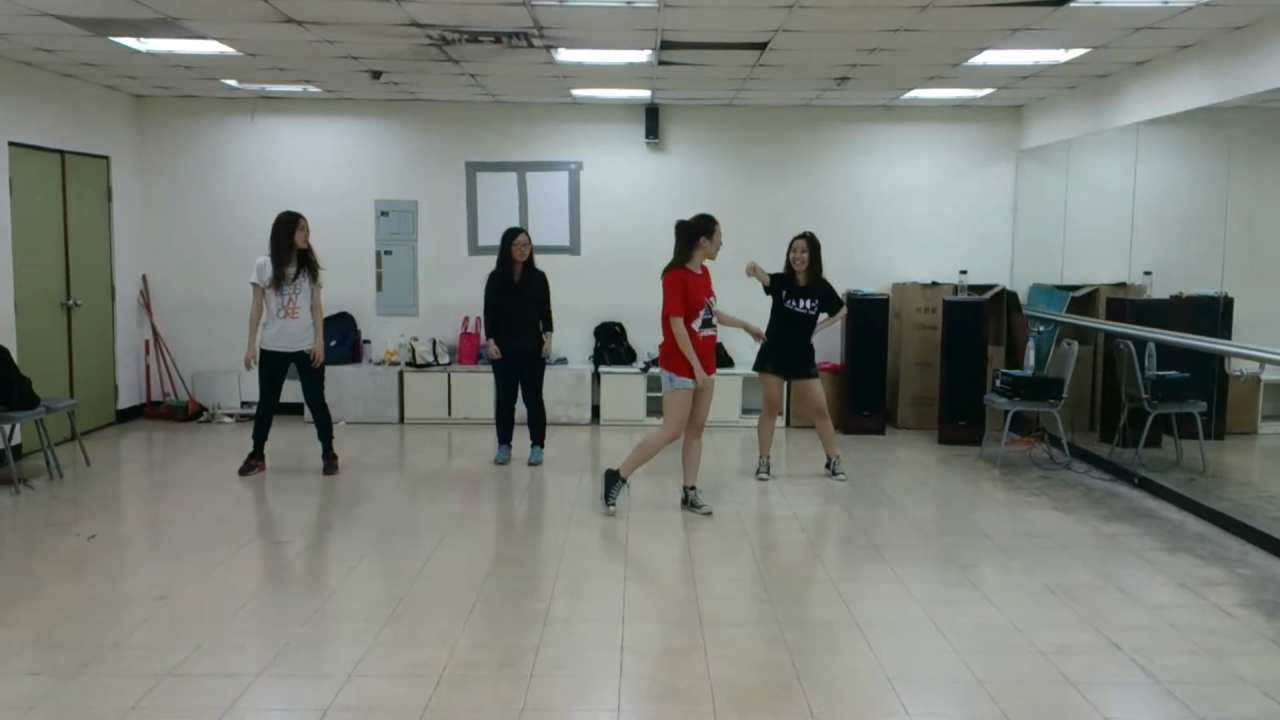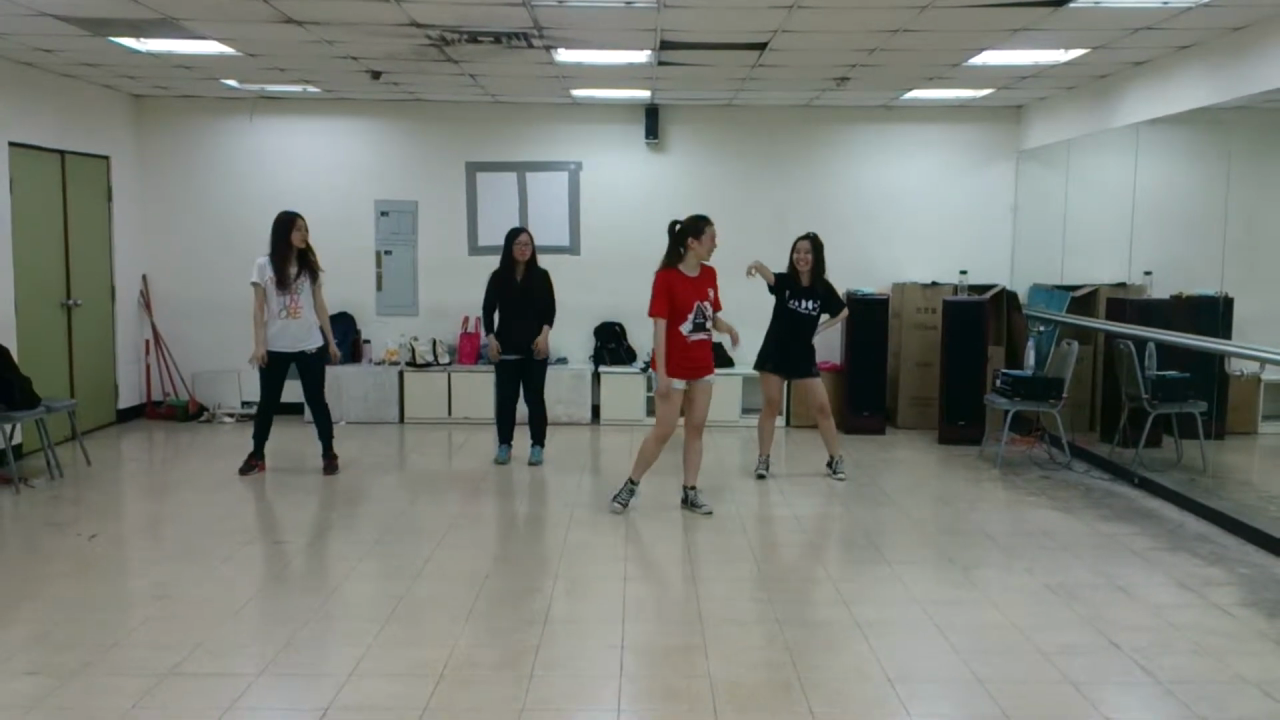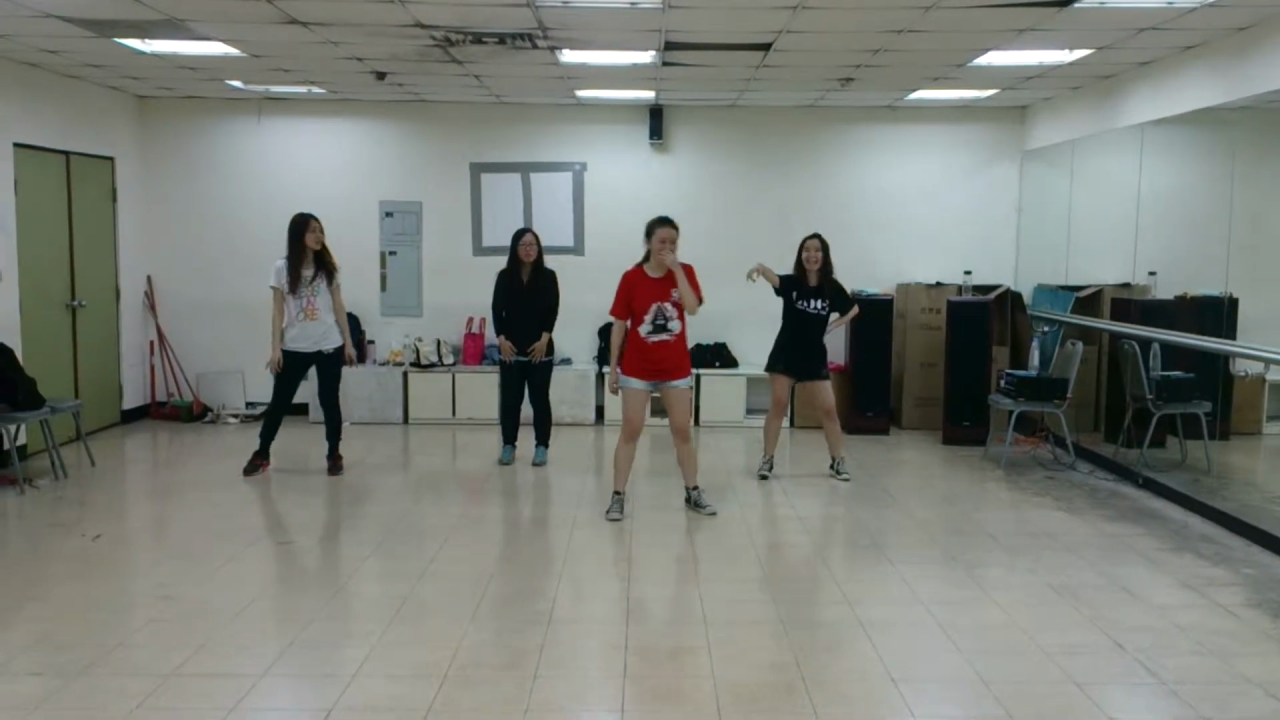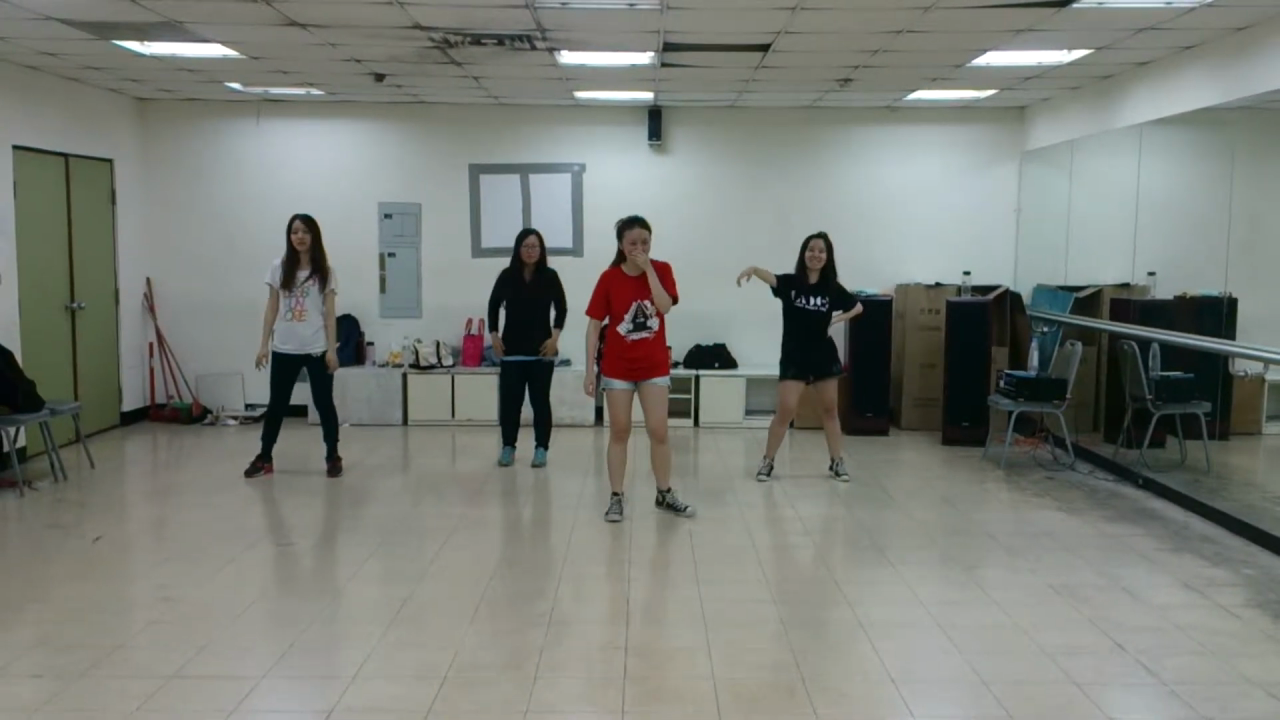
dt=0.4s
person 1, frame 1
left shoulder: (704, 273)
right shoulder: (676, 276)
right elbow: (677, 325)
left wrist: (745, 325)
right wrist: (695, 367)
left hip: (704, 364)
right hip: (679, 365)
left knee: (695, 429)
right knee: (672, 430)
left ankle: (689, 492)
right ankle: (617, 476)
person 1, frame 2
left shoulder: (710, 275)
right shoulder: (666, 277)
right elbow: (659, 326)
left wrist: (727, 329)
right wrist: (660, 371)
left hip: (702, 366)
right hip: (672, 367)
left knee: (695, 429)
right knee: (664, 431)
left ankle: (690, 492)
right ankle: (631, 485)
person 1, frame 3
left shoulder: (685, 272)
right shoulder: (632, 278)
left elbow: (693, 308)
right elbow: (619, 324)
left wrist: (675, 269)
right wrist: (613, 366)
left hip: (676, 367)
right hip: (636, 368)
left knee: (682, 432)
right knee: (630, 431)
left ankle: (693, 492)
right ankle: (617, 496)
person 1, frame 4
left shoulder: (662, 270)
right shoulder: (609, 278)
left elbow: (665, 306)
right elbow: (594, 325)
left wrist: (647, 268)
right wrist: (590, 369)
left hip: (654, 365)
right hip: (618, 367)
left knee: (659, 432)
right knee: (620, 432)
left ankle: (664, 494)
right ankle: (616, 497)
person 2, frame 1
left shoulder: (310, 266)
right shoulder: (264, 265)
left elbow: (316, 307)
right elbow: (257, 308)
left wrist: (319, 343)
right wrist: (251, 345)
left hip: (306, 346)
right hip: (273, 347)
left knee: (316, 400)
right knee: (267, 402)
left ankle: (329, 455)
right ankle: (257, 456)
person 2, frame 2
left shoulder: (310, 265)
right shoulder: (264, 265)
left elbow: (319, 305)
right elbow: (259, 308)
left wrist: (331, 341)
right wrist: (259, 343)
left hip: (310, 345)
right hip: (275, 347)
left knee: (316, 400)
right knee: (268, 402)
left ankle: (329, 455)
right ankle: (257, 455)
person 2, frame 3
left shoulder: (329, 267)
right shoulder: (282, 268)
left elbow: (338, 306)
right elbow: (278, 310)
left wrist: (348, 342)
right wrist: (276, 348)
left hip: (329, 346)
right hip: (294, 347)
left knee: (329, 401)
right knee: (280, 401)
left ankle: (334, 455)
right ankle: (261, 454)
person 2, frame 4
left shoulder: (325, 271)
right shoulder: (279, 267)
left elbow: (329, 312)
right elbow: (272, 308)
left wrist: (332, 348)
right wrist: (264, 344)
left hip: (317, 348)
right hip: (284, 349)
left knee: (324, 403)
right knee: (277, 403)
left ankle: (333, 457)
right ankle: (265, 457)
person 3, frame 1
left shoulder: (821, 287)
right shoulder: (781, 281)
left elbow: (841, 310)
right elbow: (764, 278)
left wrist: (819, 327)
right wrist: (752, 267)
left hip: (802, 356)
right hip: (773, 354)
left knee: (820, 409)
right knee: (771, 408)
left ankle: (833, 460)
right ankle: (763, 460)
person 3, frame 2
left shoulder: (823, 288)
right shoulder: (784, 281)
left elbow: (843, 312)
right elbow: (769, 276)
left wrist: (821, 328)
right wrist: (757, 265)
left hip: (803, 356)
right hip: (775, 353)
left knee: (823, 407)
right knee: (771, 406)
left ankle: (835, 460)
right ankle: (763, 459)
person 3, frame 3
left shoulder: (831, 288)
right shoulder: (792, 282)
left elbow: (853, 310)
right elbow: (773, 279)
left wrist: (832, 326)
right wrist: (760, 269)
left hip: (814, 357)
right hip: (785, 354)
left knee: (828, 410)
right knee: (778, 406)
left ankle: (837, 461)
right ankle: (767, 459)
person 3, frame 4
left shoulder: (832, 287)
right shoulder: (791, 282)
left elbow: (857, 307)
right elbow: (771, 279)
left wrist: (835, 320)
right wrist: (753, 270)
left hip: (824, 356)
right hip: (794, 357)
left knee: (830, 410)
right knee: (785, 411)
left ankle: (837, 462)
right ankle: (767, 461)
person 4, frame 1
left shoulder: (537, 277)
right shoulder: (496, 278)
left elbow: (545, 310)
right elbow: (489, 312)
left wrist: (548, 339)
right wrist: (490, 341)
left hip: (533, 348)
right hip: (503, 349)
left knee: (533, 398)
right knee: (505, 398)
left ankle: (537, 446)
right ankle: (504, 446)
person 4, frame 2
left shoulder: (541, 276)
right shoulder: (498, 277)
left elbow: (549, 308)
right elbow: (488, 309)
left wrist: (545, 333)
right wrist: (491, 338)
left hip: (535, 347)
right hip: (505, 348)
left knee: (534, 398)
right knee: (506, 398)
left ankle: (538, 446)
right ankle: (504, 445)
person 4, frame 3
left shoulder: (547, 276)
right shoulder: (505, 277)
left elbow: (552, 311)
right elbow: (497, 309)
left wrist: (544, 339)
right wrist: (501, 339)
left hip: (540, 348)
right hip: (511, 348)
left knee: (539, 399)
right knee: (510, 399)
left ankle: (541, 447)
right ankle: (508, 446)
person 4, frame 4
left shoulder: (549, 277)
right shoulder: (508, 276)
left elbow: (560, 308)
right elbow: (494, 305)
left wrist: (555, 337)
right wrist: (494, 334)
left hip: (541, 350)
right hip: (512, 349)
left knee: (540, 400)
right knee: (510, 400)
left ankle: (541, 448)
right ankle: (508, 447)
